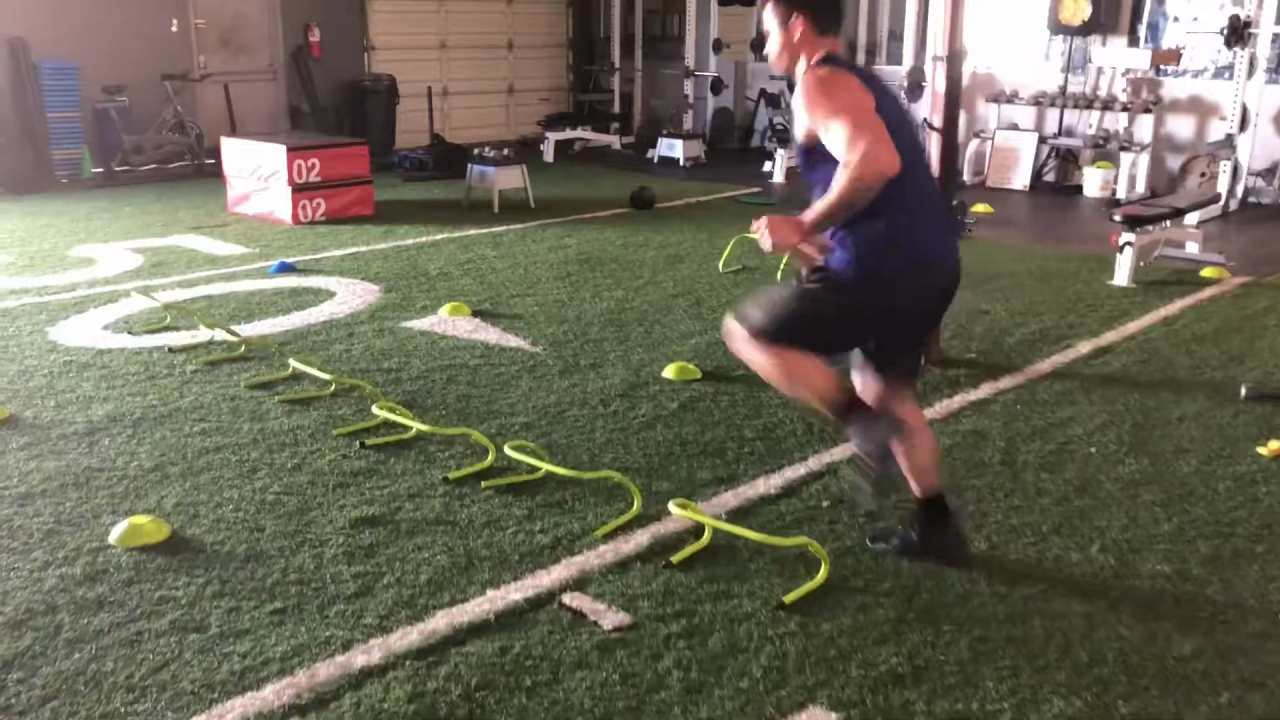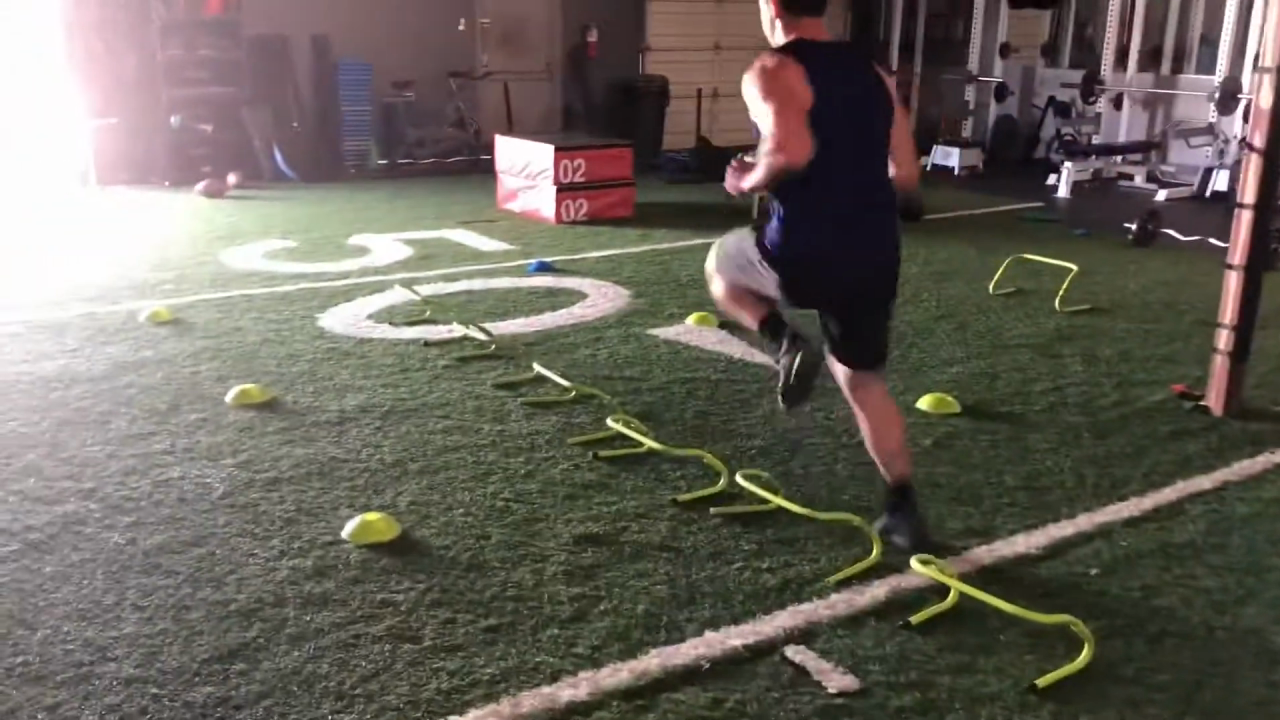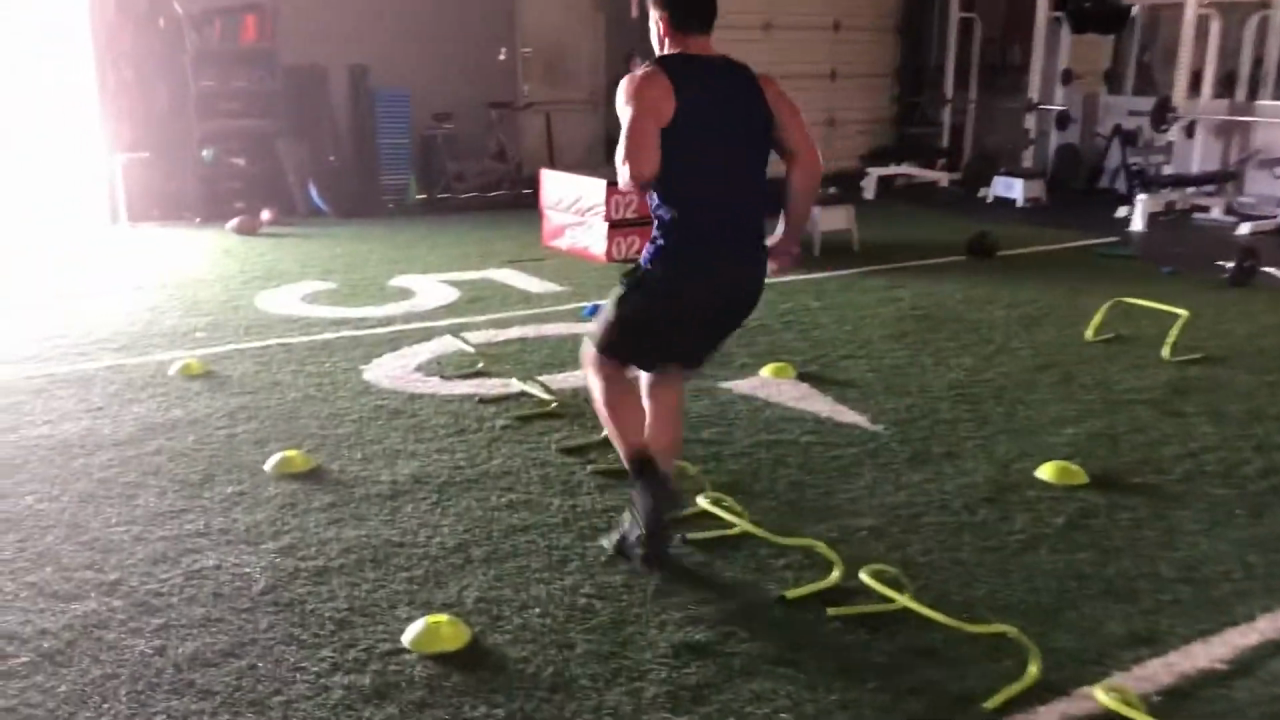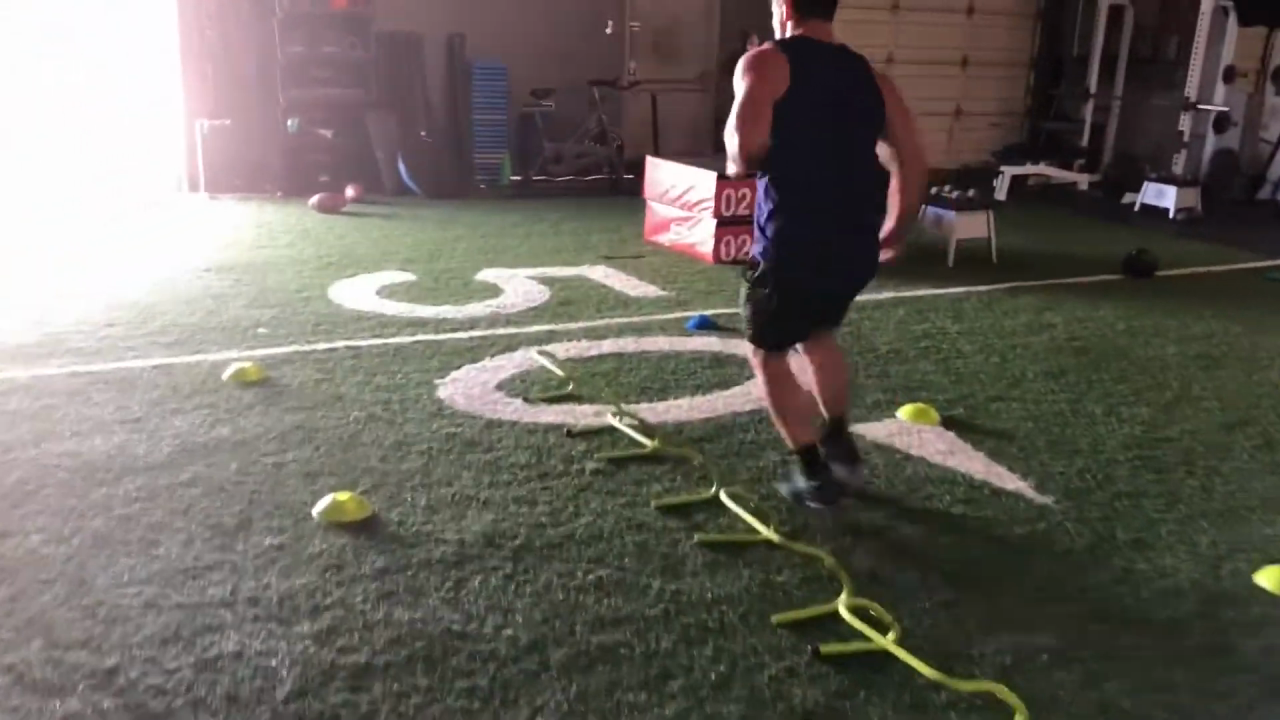
dt=1s
person 1, frame 1
left shoulder: (821, 87)
right shoulder: (866, 87)
left elbow: (875, 161)
left wrist: (810, 222)
right wrist: (816, 235)
left hip: (881, 270)
right hip: (936, 268)
left knee: (746, 332)
right knee: (887, 393)
left ankle: (860, 417)
right ankle: (936, 527)
person 1, frame 2
left shoulder: (773, 72)
right shoulder: (873, 74)
left elbow: (793, 150)
right elbow: (904, 171)
left wrist: (751, 179)
left hip: (801, 254)
right hip: (875, 260)
left knee: (723, 262)
right knee: (865, 382)
left ankle: (785, 342)
right ankle: (904, 511)
person 1, frame 3
left shoulder: (646, 84)
right shoulder: (759, 86)
left elbow: (639, 170)
right elbow: (806, 163)
left wrist: (644, 174)
right wrist: (789, 237)
left hip: (681, 269)
right hip: (743, 277)
left knee: (601, 362)
right knee: (662, 383)
left ankle: (648, 491)
right ankle: (650, 522)
person 1, frame 4
left shoulder: (765, 64)
right shoulder: (869, 76)
left elbow: (746, 144)
right elbow: (911, 162)
left wrist: (740, 163)
right wrist: (895, 227)
left hip: (794, 246)
right hip: (855, 250)
left knee: (768, 356)
right knee: (819, 338)
left ankle: (813, 472)
right ankle: (839, 448)
